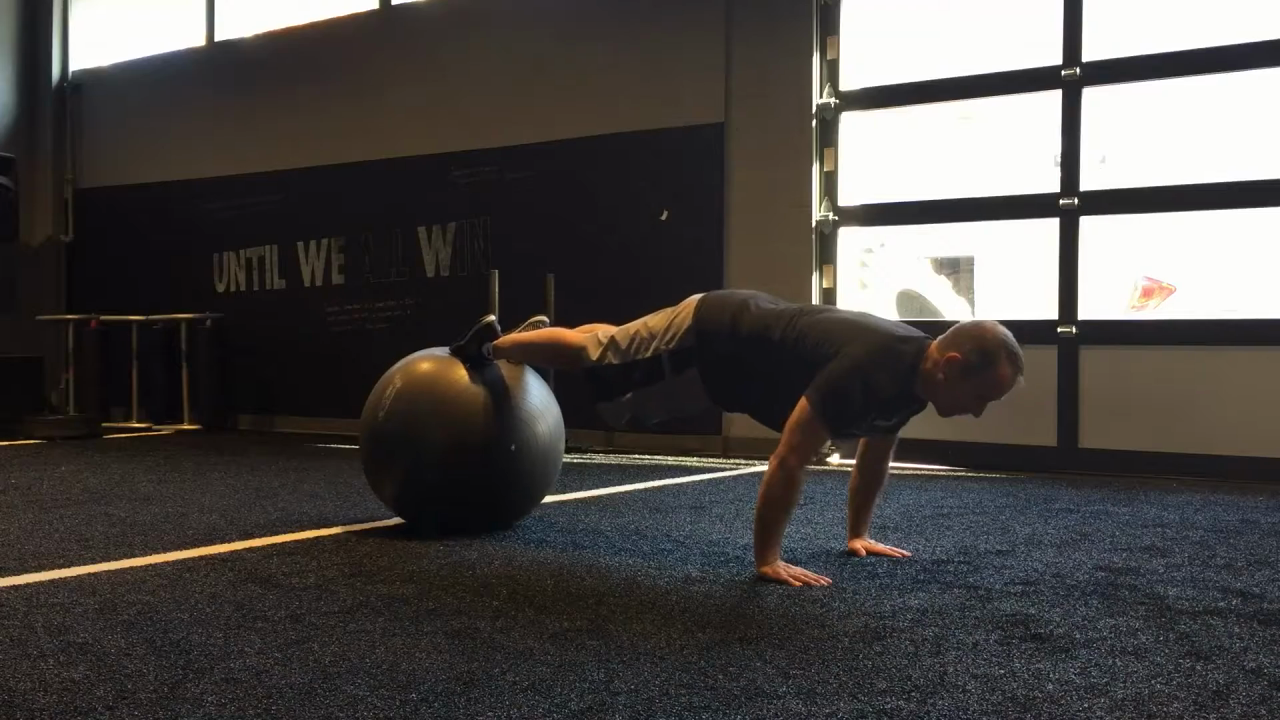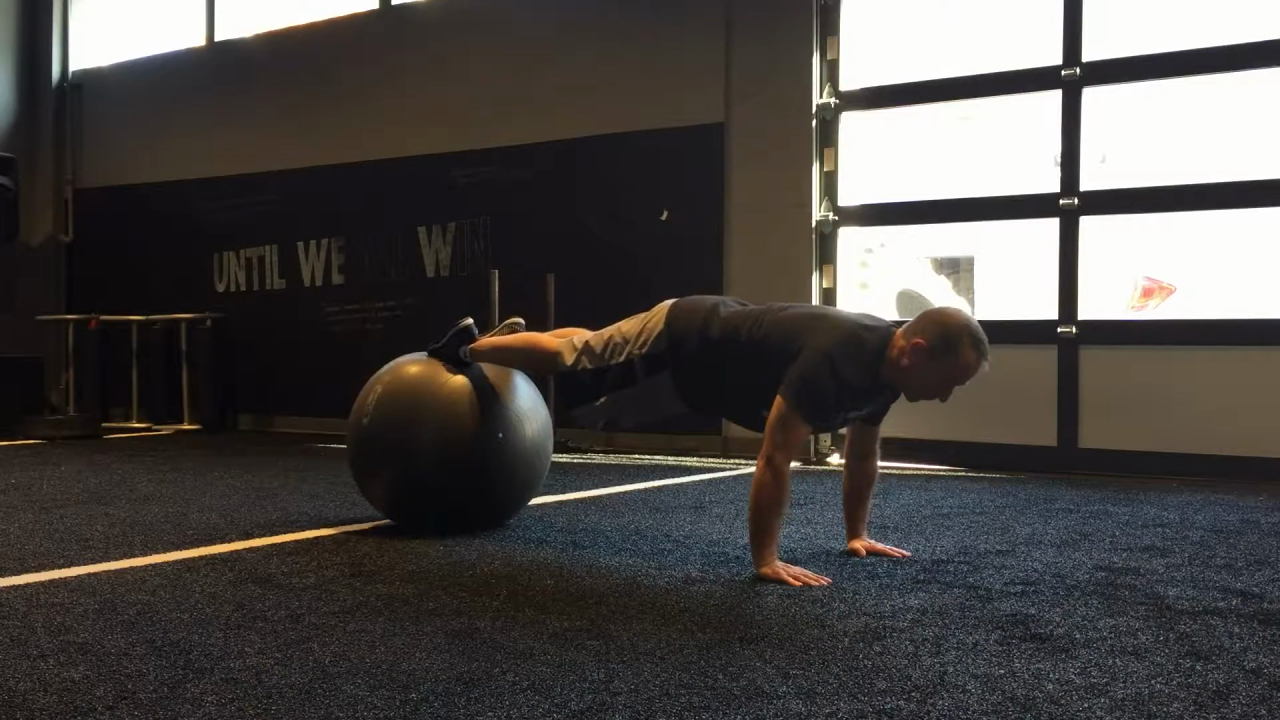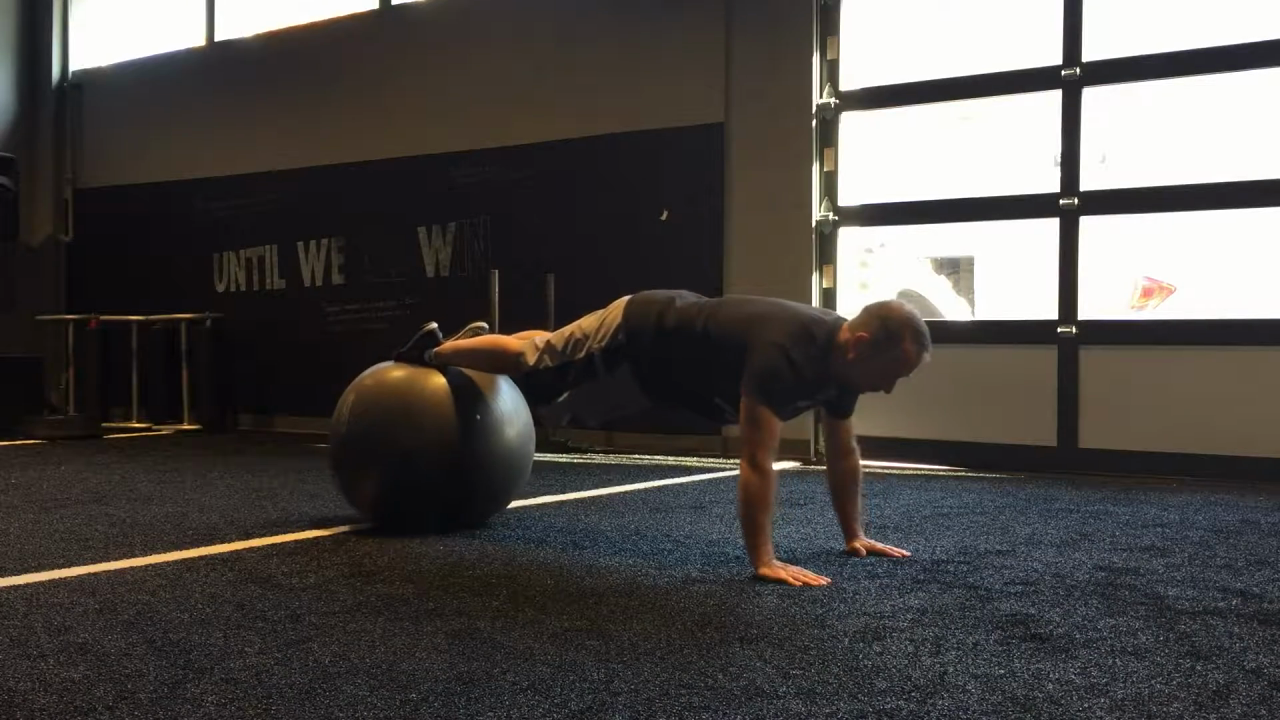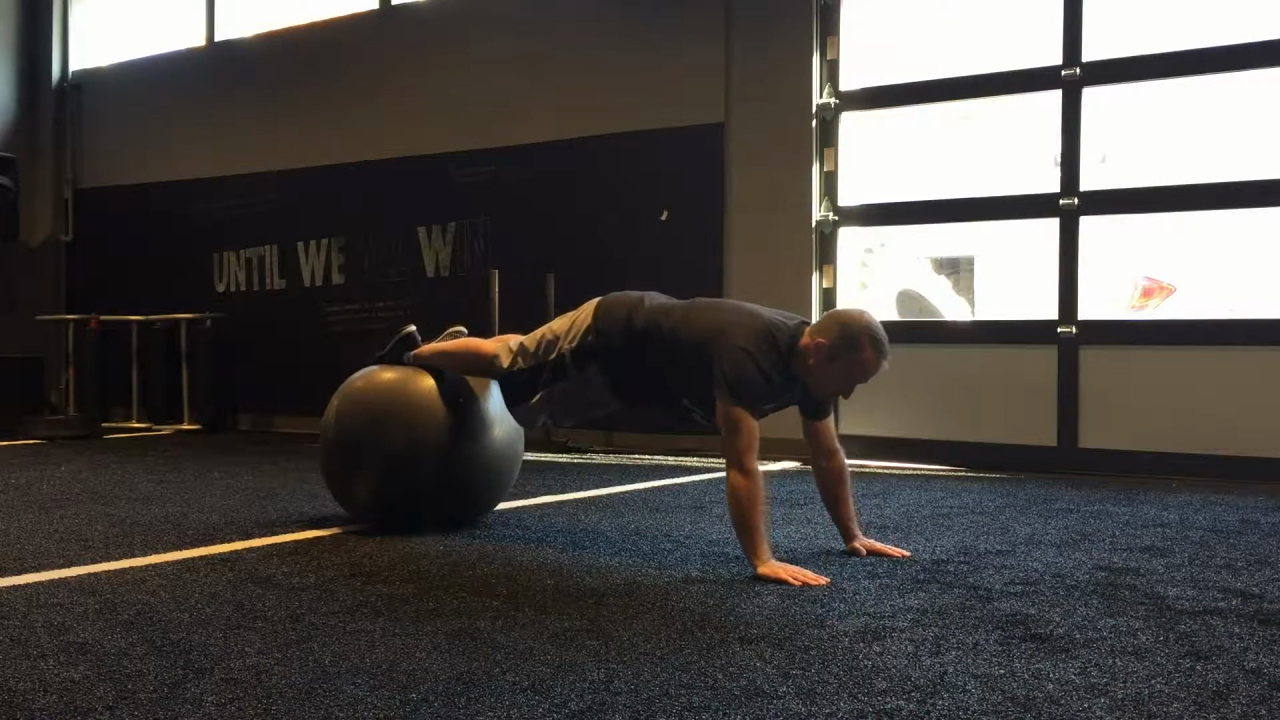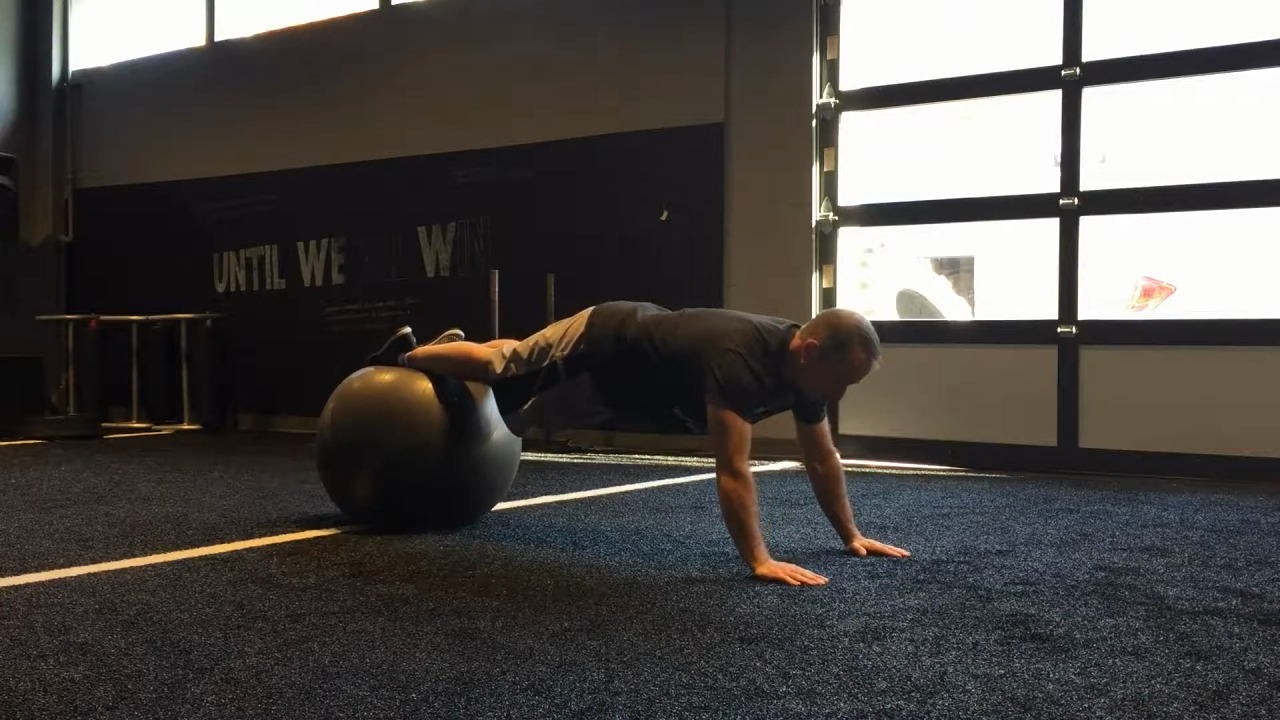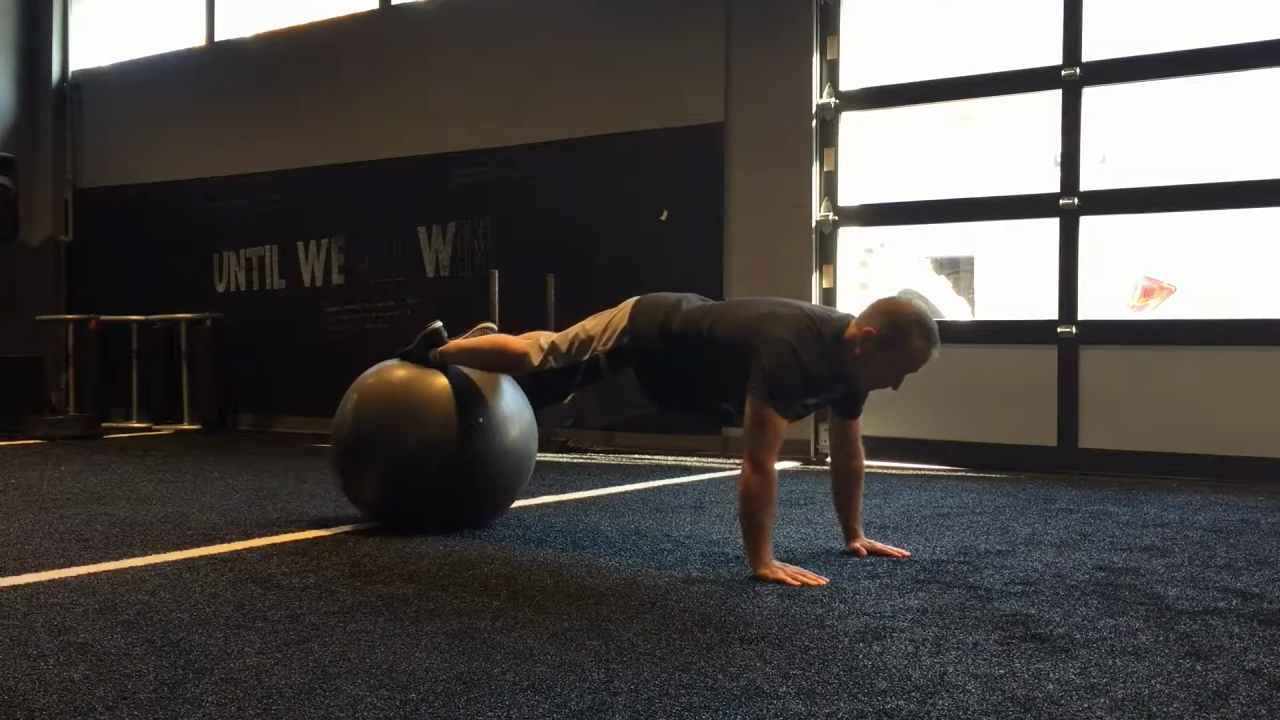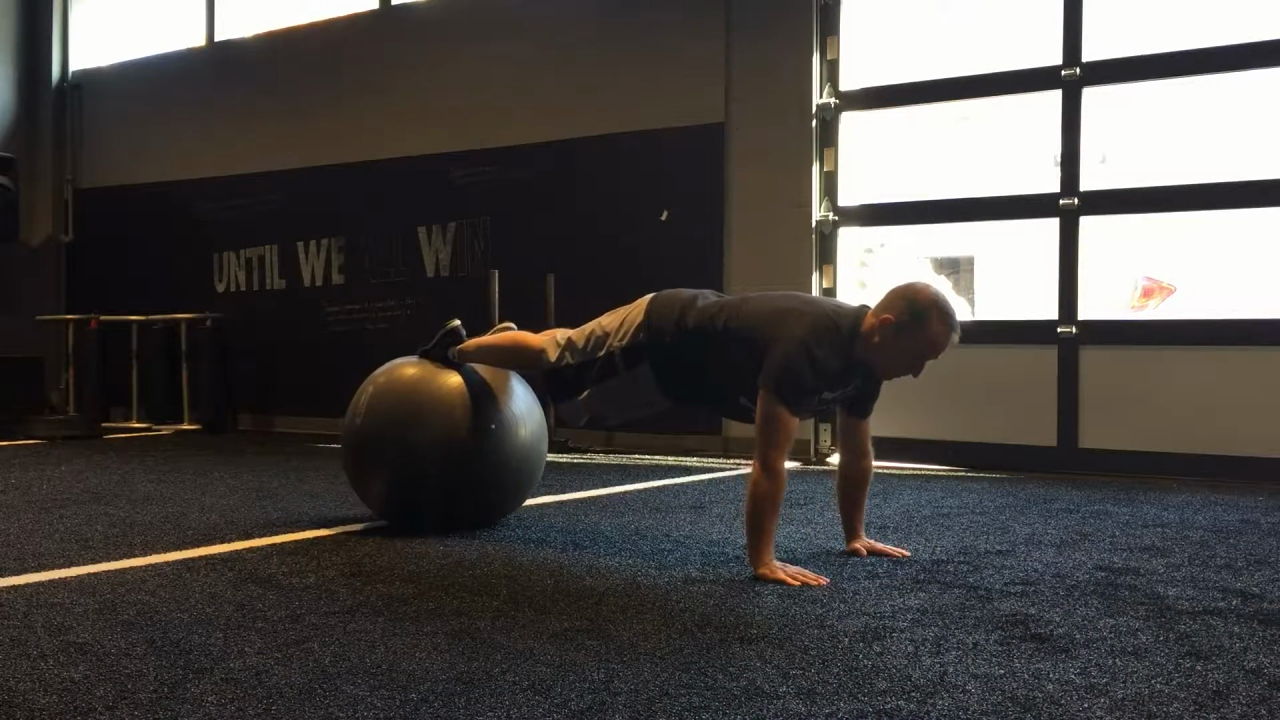
dt=0.7s
person 1, frame 1
left shoulder: (913, 374)
right shoulder: (869, 369)
left elbow: (875, 451)
right elbow: (788, 461)
left wrist: (858, 533)
right wrist: (767, 560)
left hip: (745, 325)
right hip: (706, 337)
left knee: (612, 343)
right knee: (590, 355)
left ankle: (540, 329)
right ankle: (492, 342)
person 1, frame 2
left shoulder: (886, 365)
right shoulder: (837, 358)
left elbow: (862, 451)
right elbow: (775, 458)
left wrist: (857, 534)
right wrist: (765, 560)
left hip: (715, 330)
right hip: (678, 344)
left knee: (589, 346)
right knee: (568, 361)
left ankle: (511, 332)
right ankle: (470, 344)
person 1, frame 3
left shoulder: (841, 358)
right shoulder: (787, 350)
left elbow: (842, 452)
right elbow: (756, 461)
left wrist: (854, 535)
right wrist: (764, 560)
left hip: (674, 329)
right hip: (635, 337)
left knee: (549, 351)
right knee: (530, 364)
left ankle: (475, 336)
right ankle: (435, 348)
person 1, frame 4
left shoulder: (813, 358)
right shoulder: (750, 353)
left elbow: (827, 455)
right elbow: (742, 464)
left wrist: (853, 535)
right wrist: (761, 560)
left hip: (646, 324)
right hip: (605, 339)
left knee: (515, 358)
right knee: (507, 366)
left ankle: (455, 340)
right ankle: (413, 351)
person 1, frame 5
left shoulder: (804, 365)
right shoulder: (741, 358)
left elbow: (821, 456)
right elbow: (732, 467)
left wrist: (850, 535)
right wrist: (759, 560)
left hip: (638, 335)
right hip: (598, 350)
left knee: (510, 364)
right knee: (500, 369)
left ankle: (453, 343)
right ankle: (409, 352)
person 1, frame 6
left shoulder: (849, 358)
right shoulder: (792, 347)
left elbow: (847, 454)
right elbow: (758, 462)
left wrist: (854, 535)
right wrist: (762, 561)
left hip: (681, 325)
right hip: (642, 340)
left knee: (551, 350)
right knee: (536, 363)
left ankle: (483, 336)
right ankle: (439, 346)
person 1, frame 7
left shoulder: (865, 356)
right shoulder: (807, 343)
left elbow: (856, 452)
right elbow: (769, 460)
left wrist: (855, 535)
right wrist: (763, 560)
left hip: (688, 347)
right hip: (657, 338)
left knee: (565, 356)
right knee: (552, 359)
left ankle: (504, 334)
right ankle: (457, 346)
